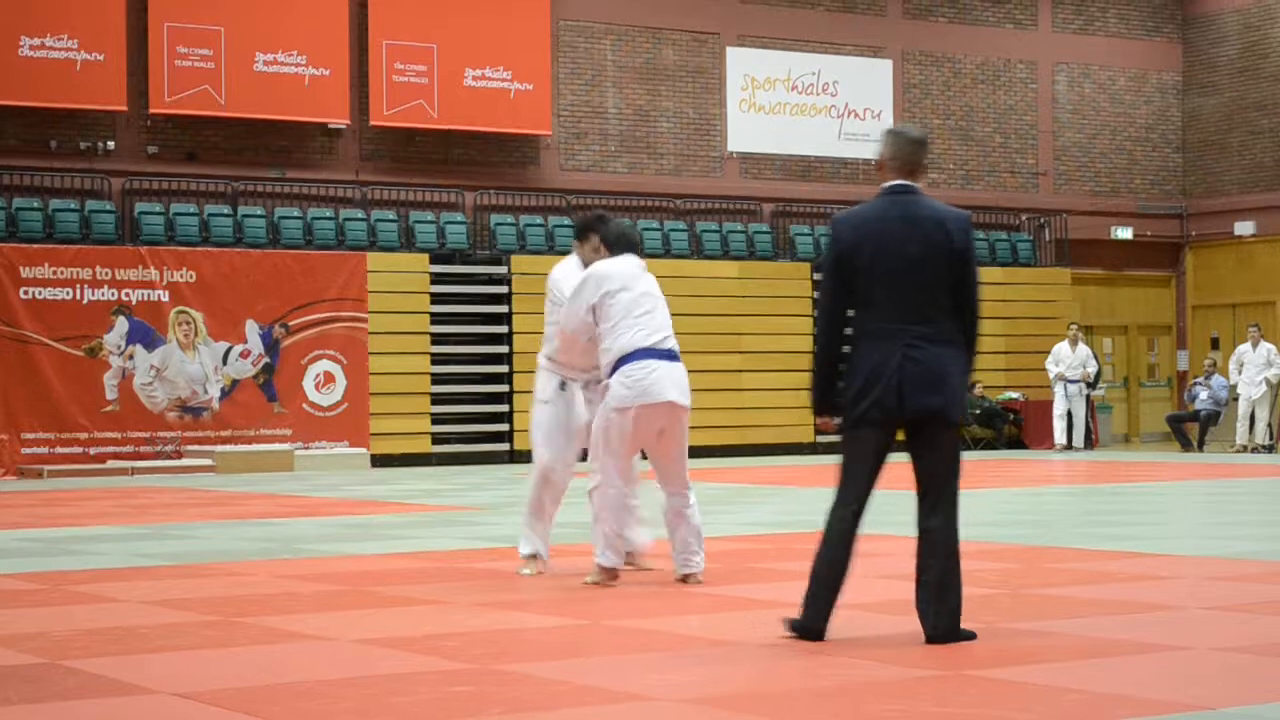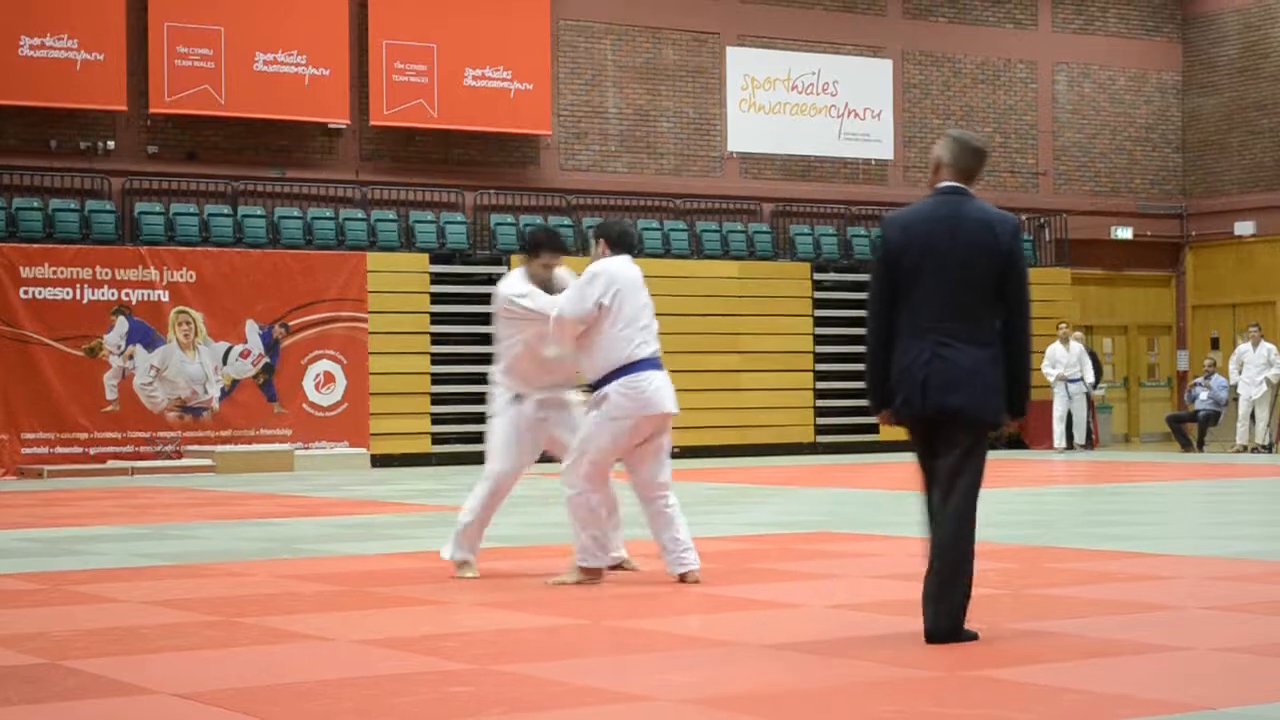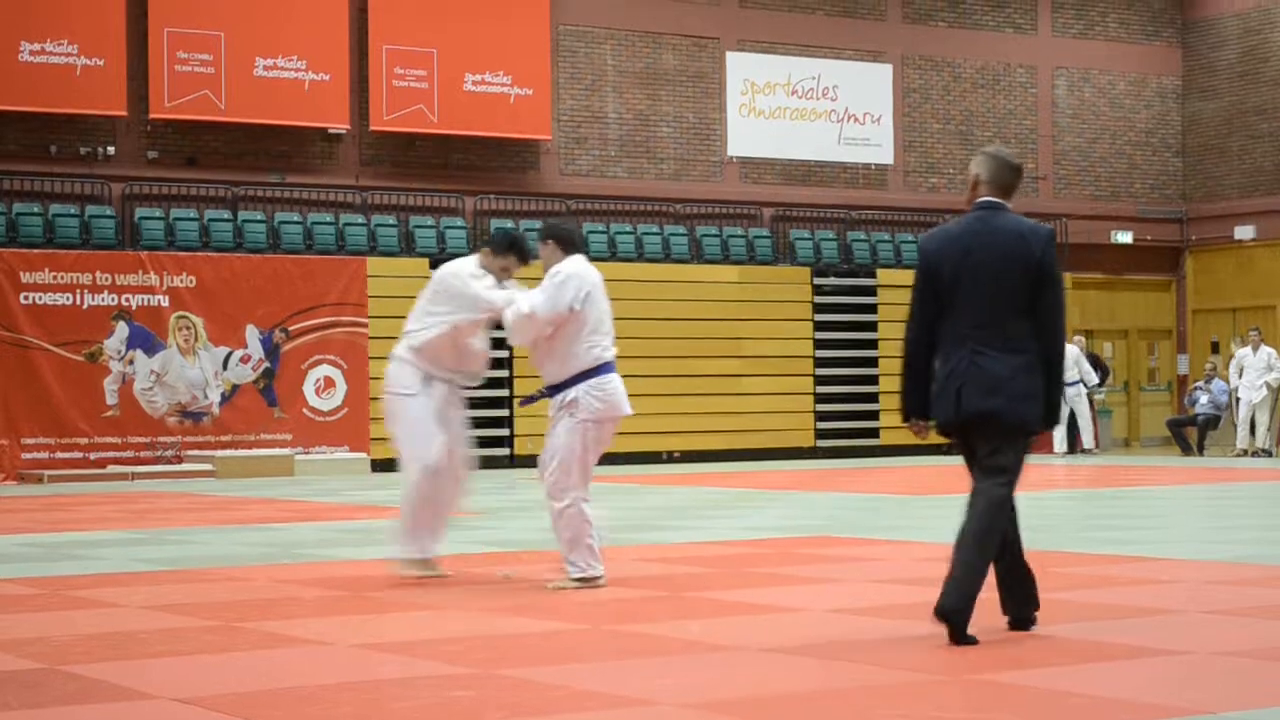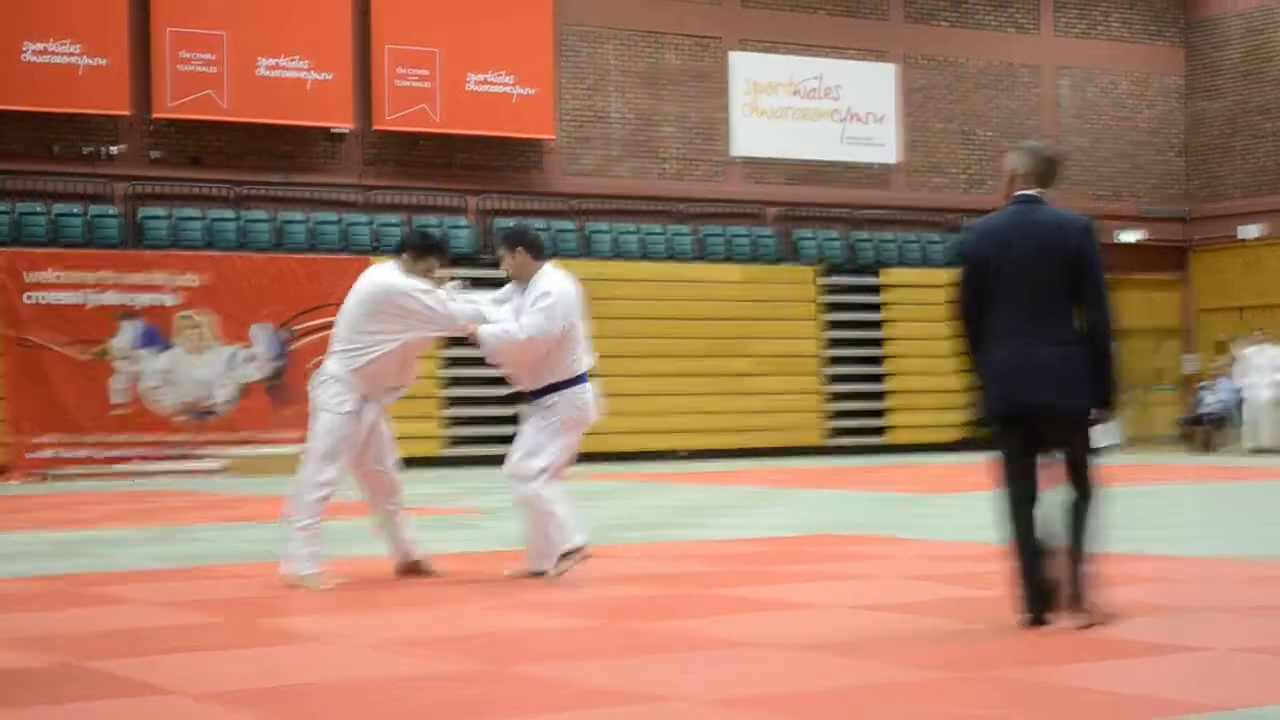
dt=0.3s
person 1, frame 1
left shoulder: (849, 225)
right shoulder: (955, 224)
left elbow: (829, 321)
right elbow: (968, 317)
left wrist: (824, 398)
right wrist: (957, 380)
left hip: (872, 383)
right hip: (937, 384)
left knee: (849, 502)
right knee: (938, 506)
left ankle: (815, 616)
right ankle: (942, 621)
person 1, frame 2
left shoulder: (898, 225)
right shoulder: (1002, 227)
left elbow: (880, 318)
right elbow: (1016, 321)
left wrist: (880, 392)
right wrist: (1017, 398)
left hip: (915, 382)
right hip: (975, 383)
left knee: (939, 494)
right knee: (958, 499)
left ankle: (946, 602)
right ankle: (943, 619)
person 1, frame 3
left shoulder: (937, 241)
right shoulder: (1037, 238)
left elbow: (920, 332)
right elbow: (1051, 331)
left wrist: (914, 403)
right wrist: (1051, 407)
left hip: (957, 391)
right hip: (1012, 391)
left knee: (992, 492)
right knee: (992, 497)
left ankle: (1020, 603)
right ankle: (955, 601)
person 1, frame 4
left shoulder: (979, 234)
right shoulder: (1077, 230)
left elbow: (970, 318)
right elbow: (1097, 317)
left wrist: (991, 372)
right wrist: (1104, 388)
left hip: (1006, 383)
right hip: (1065, 381)
left knee: (1019, 495)
right knee: (1079, 487)
left ankle: (1035, 601)
right ankle: (1075, 590)
person 2, frame 1
left shoulder: (599, 273)
right shoulder: (649, 281)
left elbow: (570, 330)
left wrist: (593, 328)
left hip: (634, 381)
right hip: (672, 377)
left knee: (610, 476)
right knee: (676, 481)
left ankle: (608, 564)
right ankle: (690, 566)
person 2, frame 2
left shoulder: (603, 272)
right shoulder: (632, 279)
left elbow: (566, 320)
left wrist: (560, 305)
left hip: (623, 392)
right hip: (650, 389)
left knee: (580, 476)
right knee: (654, 486)
left ankle: (589, 565)
right ankle: (685, 564)
person 2, frame 3
left shoulder: (569, 274)
right shoulder: (580, 276)
left elbow: (531, 318)
left wrist: (510, 313)
left hip: (586, 396)
right hip: (594, 392)
left knee: (564, 486)
right knee: (565, 479)
left ankle: (585, 570)
right ankle: (583, 565)
person 2, frame 4
left shoulder: (555, 289)
right shoulder: (524, 289)
left elbow: (528, 338)
right elbow: (492, 307)
left wrist: (484, 334)
left hip: (564, 401)
right hip: (544, 400)
left knee: (522, 472)
right knee: (539, 478)
left ankle: (569, 544)
right ankle: (547, 557)
person 3, frame 1
right shoulder: (564, 276)
left hip: (601, 384)
right hip: (560, 382)
right knee: (551, 465)
left ankle: (629, 544)
right ankle: (534, 549)
person 3, frame 2
left shoulder: (559, 278)
right shoulder: (510, 290)
right elbow: (549, 310)
left hip: (558, 396)
right hip: (518, 399)
right knee: (501, 473)
left ankle: (612, 550)
right ankle: (460, 551)
person 3, frame 3
left shoulder: (482, 282)
right shoulder: (458, 275)
left elbow: (513, 308)
right elbow: (503, 303)
left hip: (446, 381)
right hip: (414, 377)
left knee: (453, 465)
right knee: (427, 462)
left ankle: (422, 549)
right ankle: (415, 551)
person 3, frame 4
left shoulder: (383, 277)
right shoulder: (389, 287)
left elbow: (428, 306)
right elbow: (450, 315)
left hip: (366, 396)
right hip: (341, 393)
left knee: (383, 475)
right knee: (321, 476)
left ankle: (405, 554)
right ankle: (299, 565)
